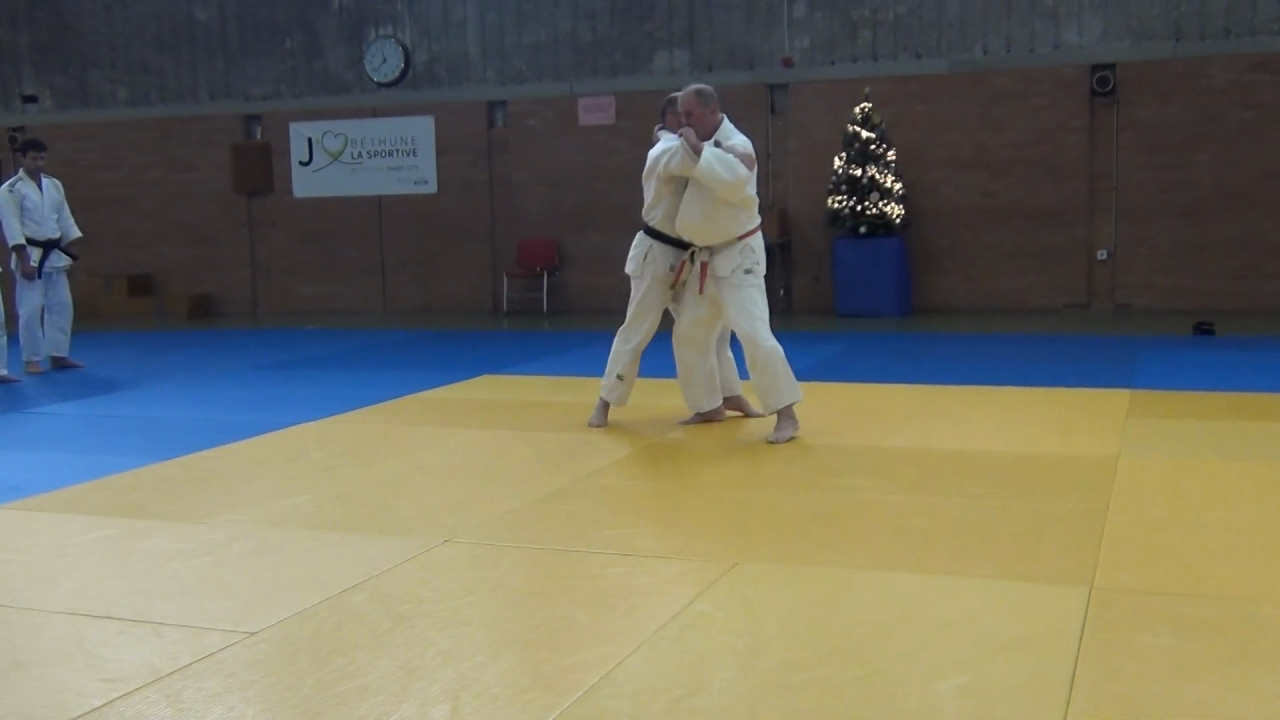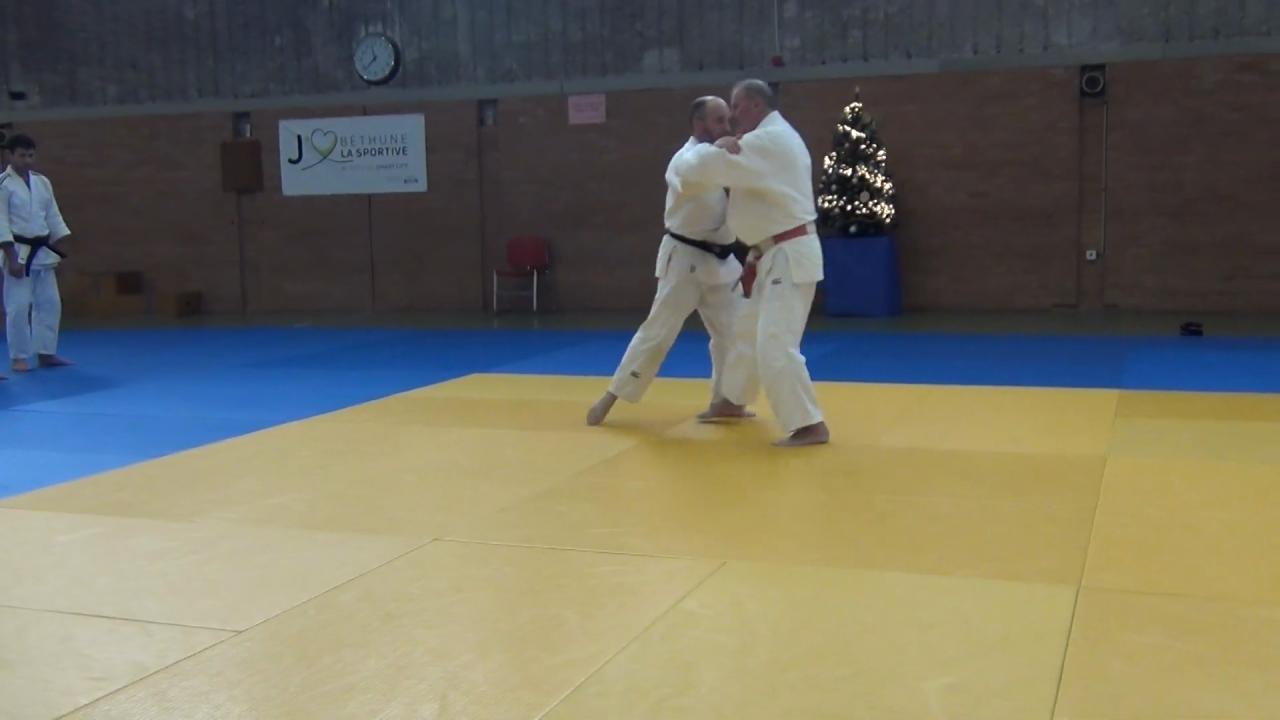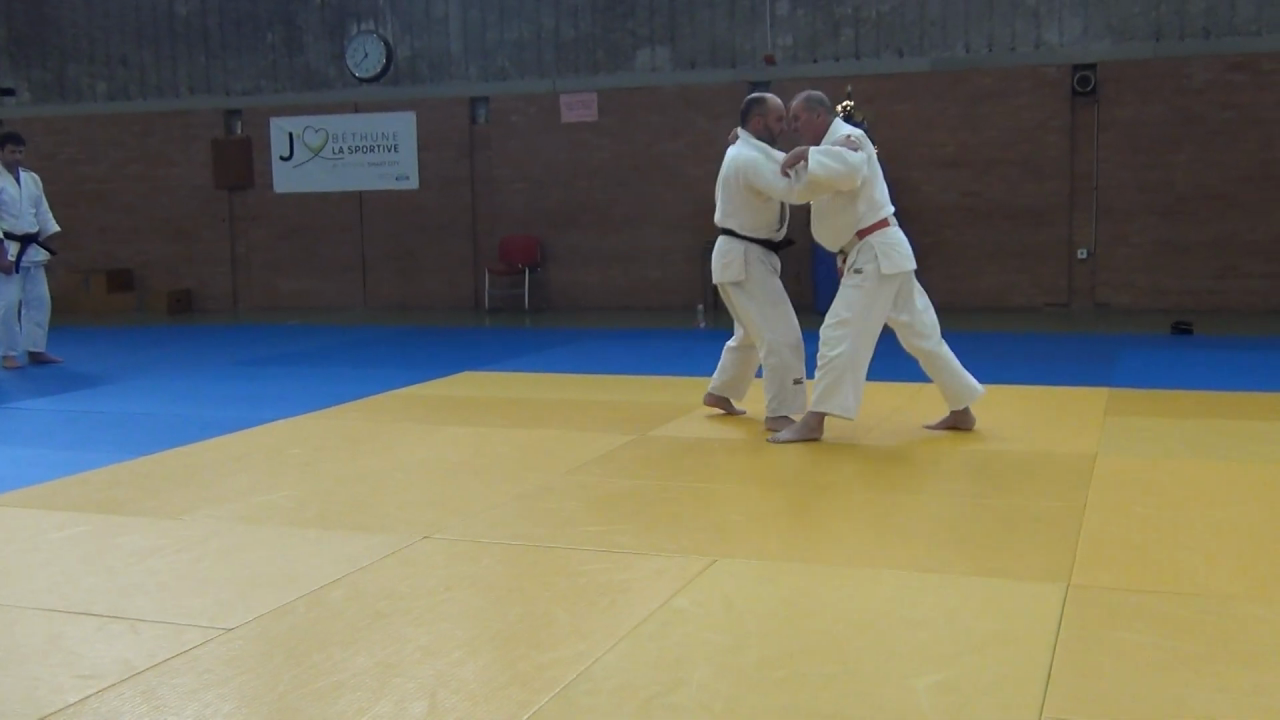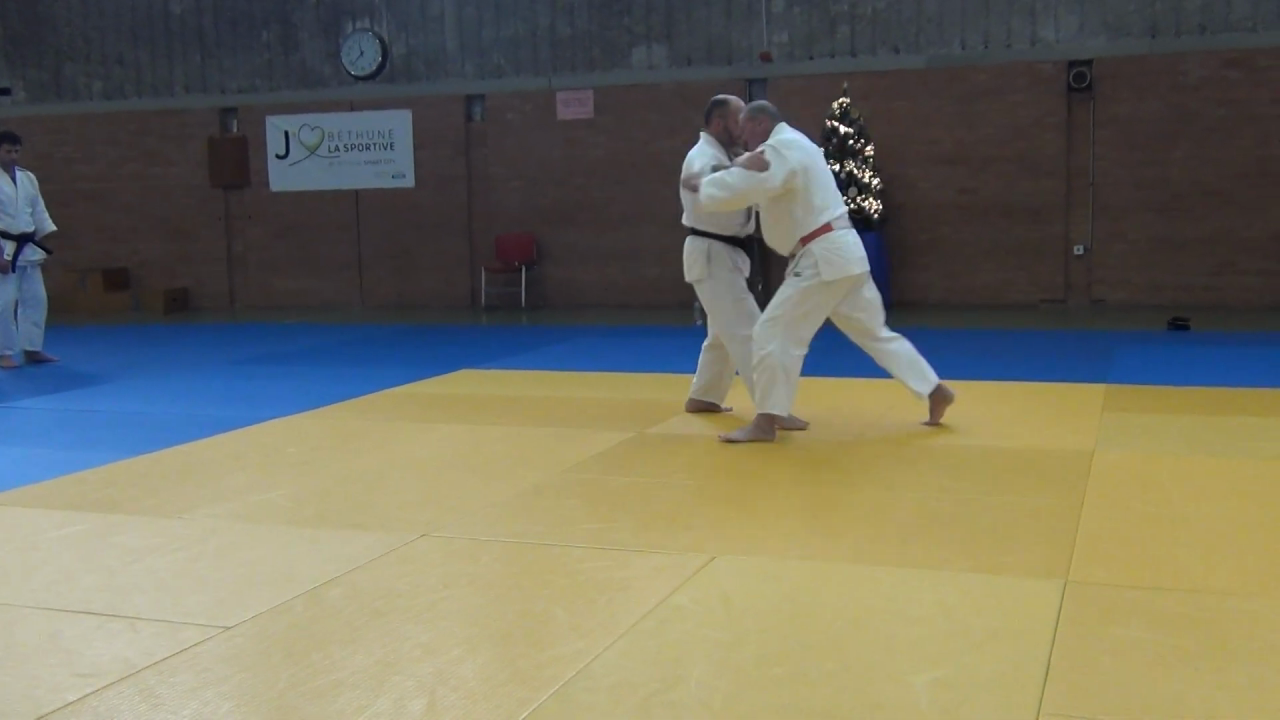
dt=0.5s
person 1, frame 1
left shoulder: (736, 145)
right shoulder: (707, 141)
left elbow: (733, 182)
left wrist: (698, 147)
left hip: (739, 256)
right hip: (705, 259)
left knee: (755, 334)
right knee: (688, 336)
left ankle: (785, 413)
right ankle: (708, 407)
person 1, frame 2
left shoulder: (768, 140)
right shoulder: (777, 137)
left elbow: (707, 166)
left wrist: (684, 167)
left hip: (790, 256)
right hip: (785, 253)
left knee: (772, 342)
right knee: (751, 332)
left ankle: (811, 425)
right ankle: (733, 400)
person 1, frame 3
left shoulder: (848, 138)
right shoulder: (834, 145)
left elbow: (848, 169)
left wrist: (802, 155)
left hip: (876, 252)
right hip: (882, 250)
left knee: (840, 332)
right knee: (920, 333)
left ankle: (813, 421)
right ankle: (962, 410)
person 1, frame 4
left shoulder: (777, 148)
right shoulder: (798, 145)
left elbow: (743, 187)
left wrist: (700, 183)
left hip: (821, 257)
right hip: (847, 250)
left knee: (775, 334)
right knee: (872, 332)
left ankle: (765, 422)
right ankle: (935, 391)
person 2, frame 1
left shoulder: (678, 150)
right shoulder: (666, 152)
left hip: (684, 257)
right hip: (656, 255)
right knee: (636, 333)
left ankle: (730, 395)
right ankle: (605, 403)
person 2, frame 2
right shoulder: (686, 158)
left hip: (721, 260)
right hip: (684, 257)
left knee: (733, 333)
right knee: (659, 331)
left ankle: (724, 401)
right ankle: (613, 395)
person 2, frame 3
left shoulder: (753, 152)
right shoulder: (750, 158)
right elbow: (793, 189)
left hip: (749, 253)
right hip: (746, 256)
left knee: (750, 334)
right knee: (782, 333)
left ankle: (719, 392)
right ankle: (780, 414)
person 2, frame 4
left shoulder: (722, 153)
right shoulder: (702, 156)
left hip: (725, 254)
right hip: (710, 254)
left knee: (724, 332)
right knee: (746, 327)
left ankle: (701, 396)
right ankle: (780, 412)
person 3, frame 1
left shoulder: (54, 185)
left elbow: (65, 220)
left wrist: (70, 252)
right wrist: (24, 261)
left hip: (55, 255)
right hip: (31, 255)
left knee: (61, 306)
right knee: (31, 309)
left ankle: (59, 355)
right ankle: (32, 359)
person 3, frame 2
left shoulder: (42, 182)
left elbow: (53, 216)
left wrist: (59, 249)
left hip: (42, 252)
left knee: (50, 303)
left ankle: (46, 353)
person 3, frame 3
left shoulder: (32, 179)
left elbow: (43, 213)
left wrist: (50, 245)
left hip: (32, 249)
left knee: (39, 301)
left ankle: (36, 350)
person 3, frame 4
left shoulder: (28, 178)
left elbow: (39, 211)
left wrist: (47, 243)
left hip: (28, 248)
left knee: (36, 299)
left ankle: (32, 349)
